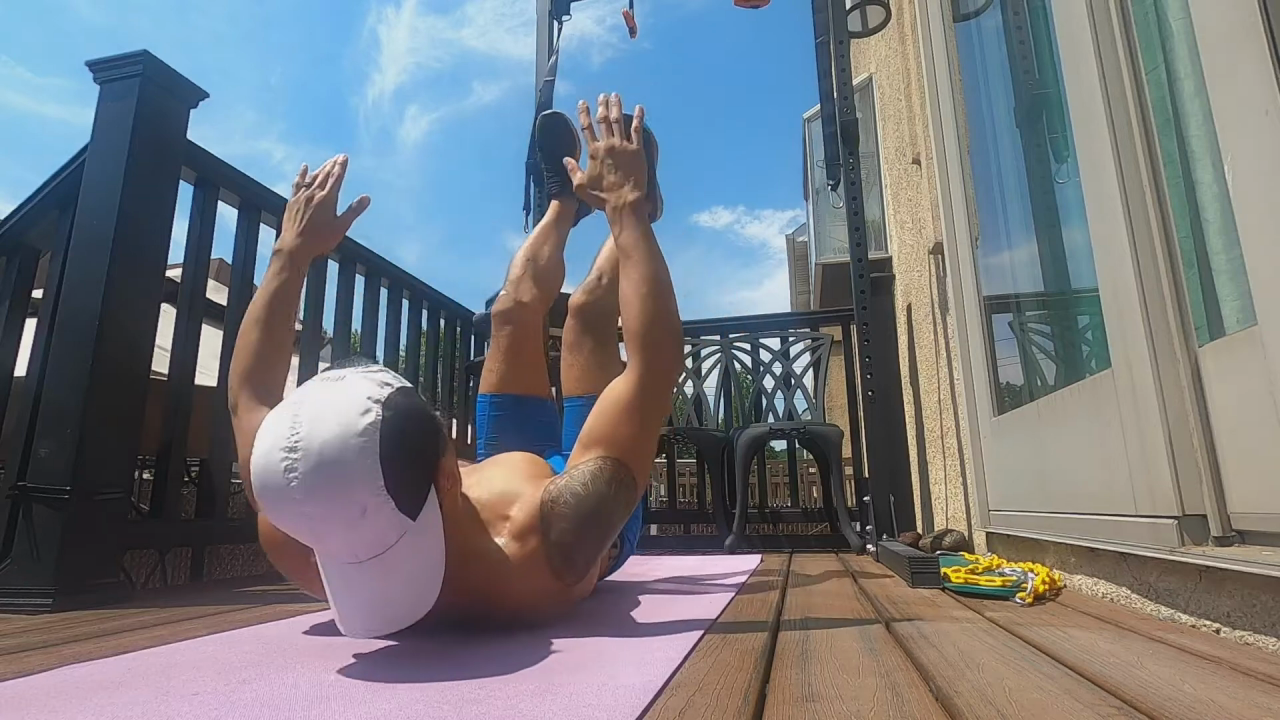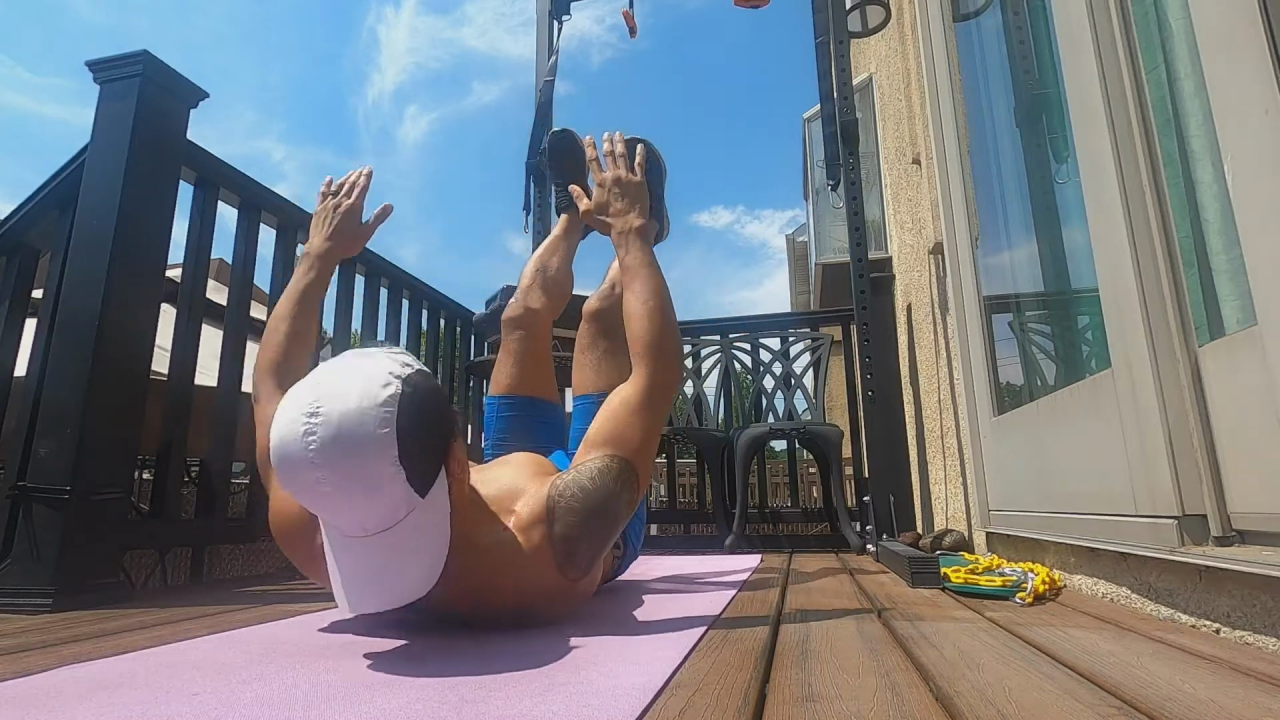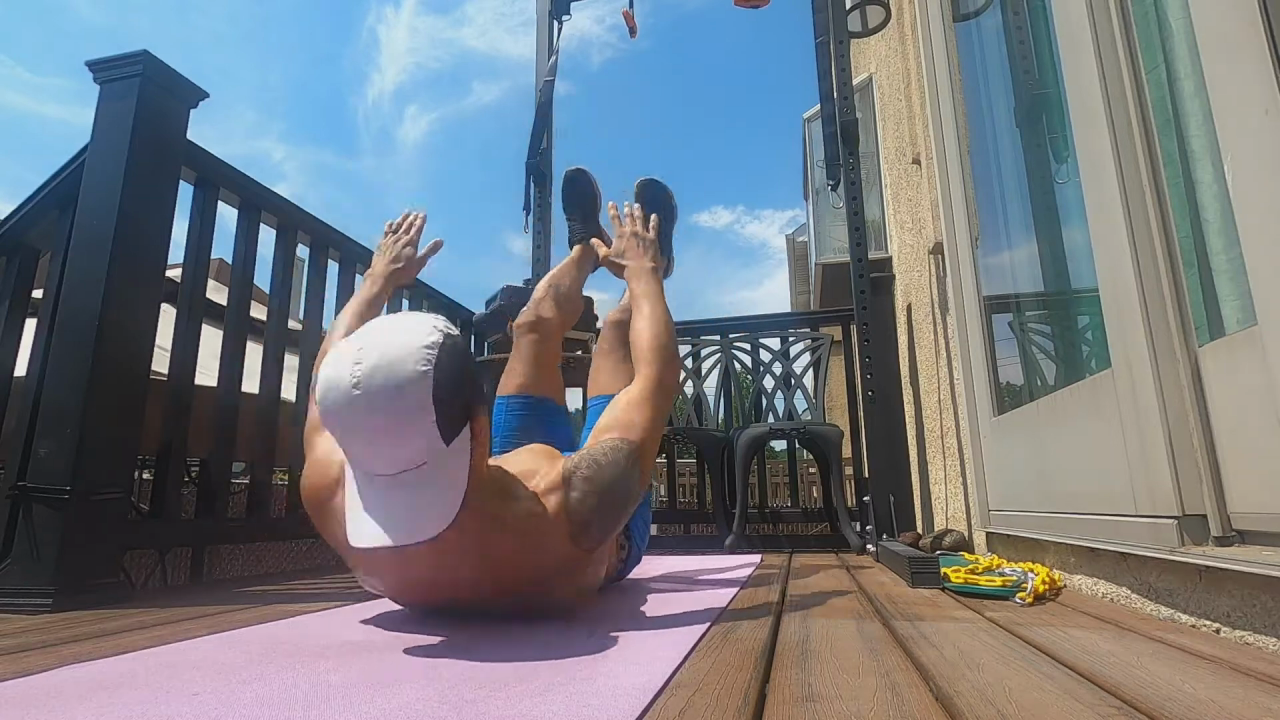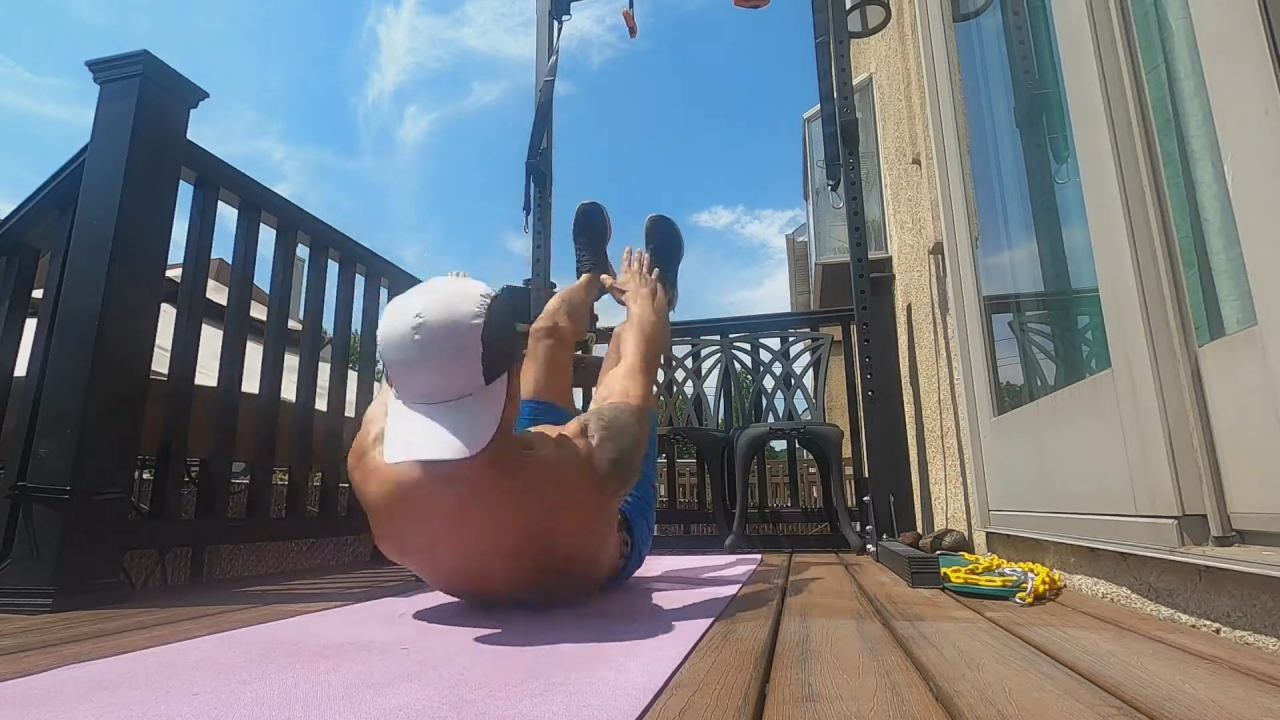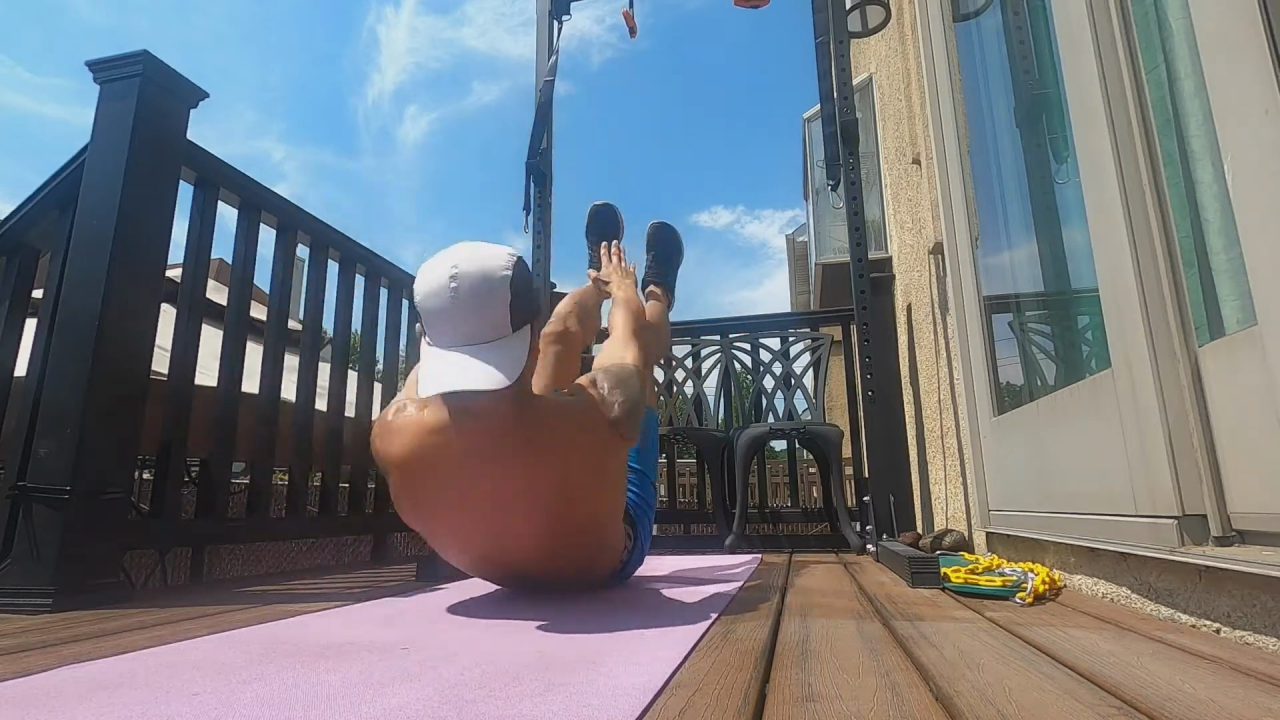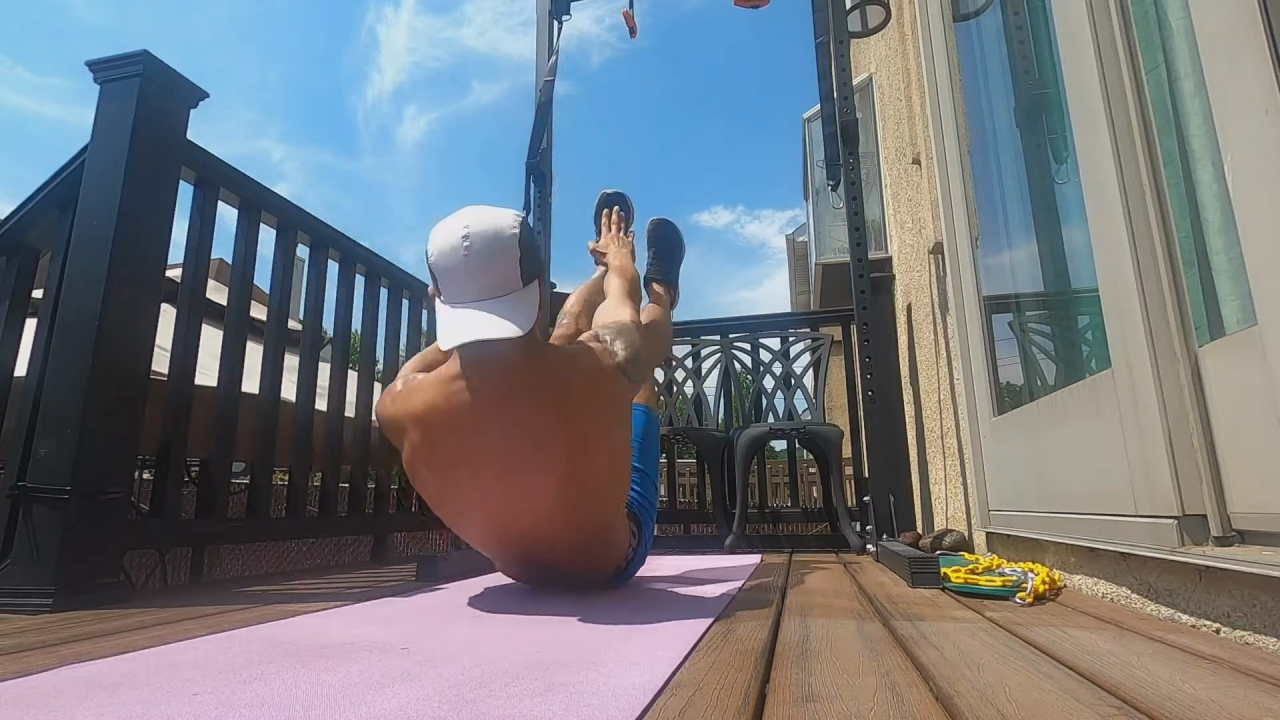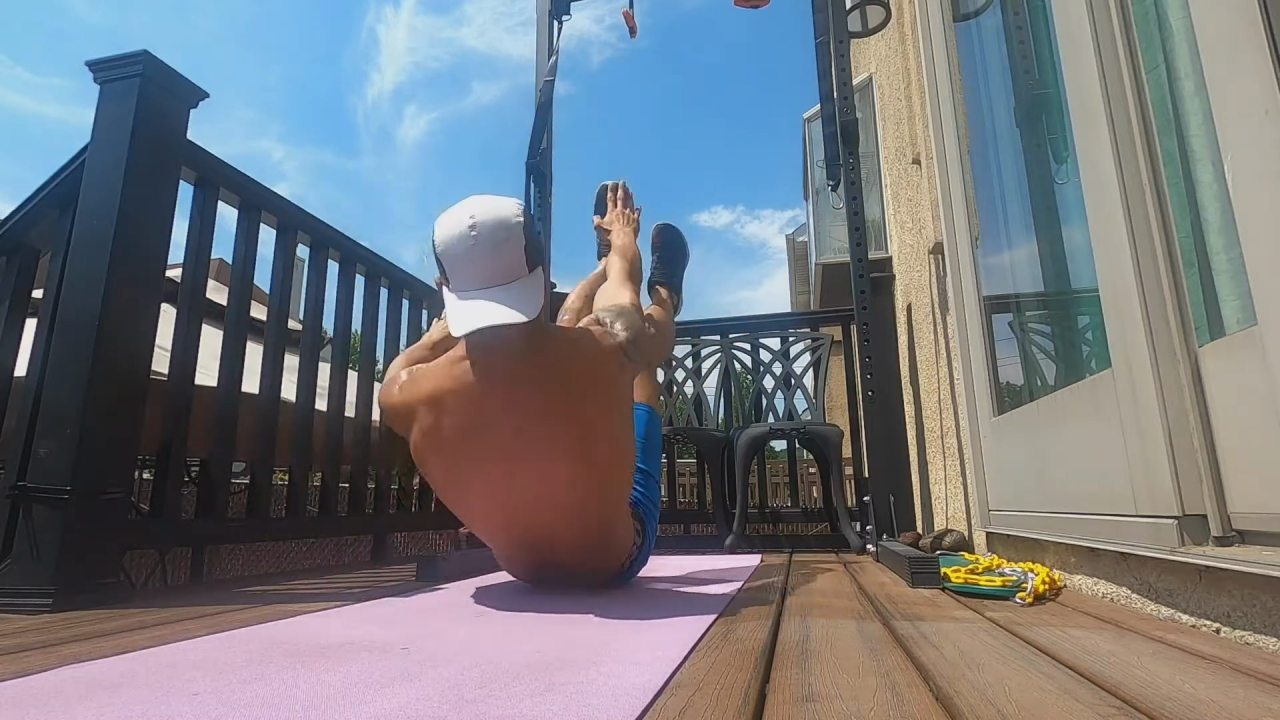
dt=0.1s
person 1, frame 1
left shoulder: (297, 545)
right shoulder: (547, 553)
left elbow: (249, 396)
right elbow: (657, 365)
left wrist: (291, 253)
right wrist: (626, 205)
left knee: (513, 309)
right knee: (588, 311)
left ankle: (564, 205)
right ankle: (639, 206)
person 1, frame 2
left shoulder: (308, 535)
right shoulder: (552, 546)
left elbow: (272, 386)
right elbow: (660, 371)
left wrist: (316, 259)
right wrist: (633, 230)
right hip: (591, 544)
left knee: (524, 317)
right knee: (603, 316)
left ankle: (573, 221)
right ankle: (643, 222)
person 1, frame 3
left shoulder: (335, 507)
right shoulder: (572, 511)
left elbow: (329, 385)
right elbow: (657, 378)
left wrist: (377, 284)
right wrist: (643, 268)
left knee: (535, 323)
right knee: (619, 329)
left ankle: (585, 250)
right ankle: (655, 259)
person 1, frame 4
left shoulder: (374, 466)
right shoulder: (585, 460)
left elbow: (390, 388)
right elbow: (635, 370)
left wrist: (427, 326)
right wrist: (638, 299)
right hip: (600, 567)
left knee: (552, 331)
right knee: (626, 348)
left ankle: (588, 280)
right ankle: (656, 296)
person 1, frame 5
left shoulder: (395, 435)
right shoulder: (600, 405)
right elbow: (627, 333)
left wrist: (451, 332)
right wrist: (625, 289)
right hip: (603, 565)
left knee: (562, 335)
right knee: (636, 341)
left ankle: (598, 282)
right ankle: (656, 296)
person 1, frame 6
left shoulder: (406, 403)
right shoulder: (601, 361)
right elbow: (623, 298)
right wrist: (620, 260)
right hip: (607, 564)
left ankle: (603, 271)
right ankle: (661, 296)
person 1, frame 7
left shoulder: (409, 393)
right shoulder: (604, 347)
right elbow: (626, 280)
left wrist: (445, 324)
right wrist: (623, 239)
left hip: (521, 564)
right hip: (610, 562)
left ankle: (603, 260)
right ankle: (665, 300)
